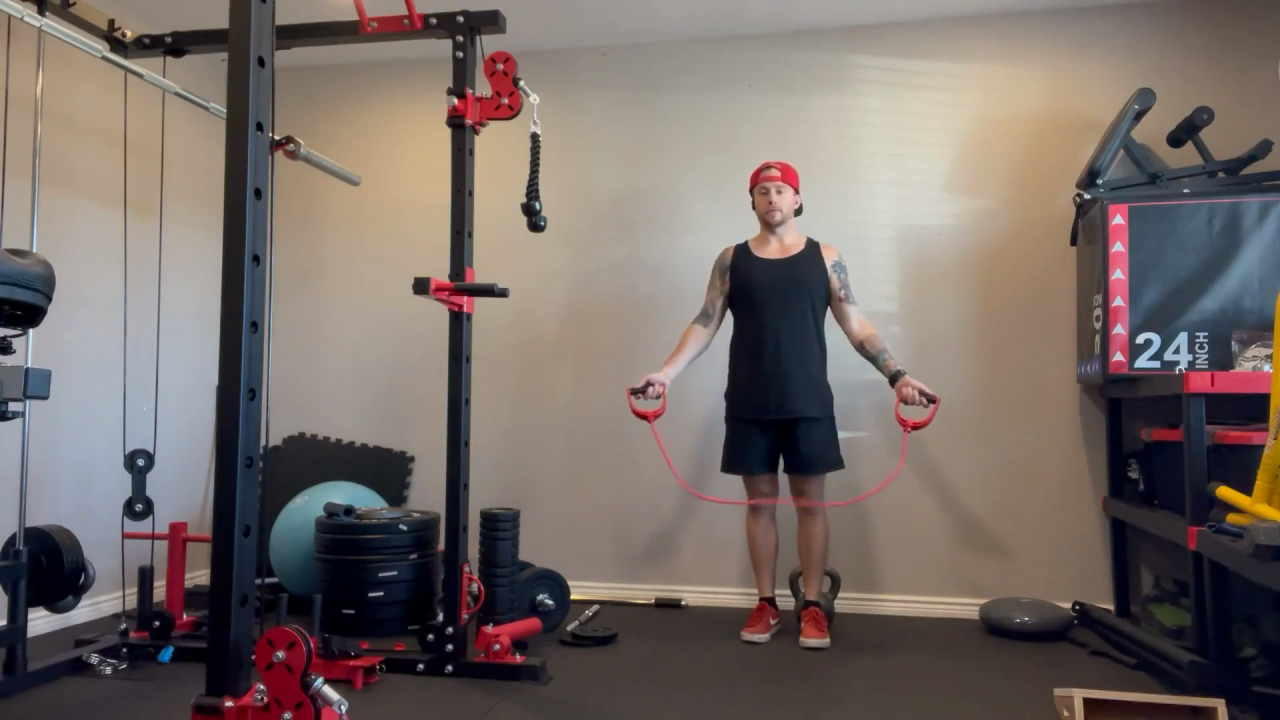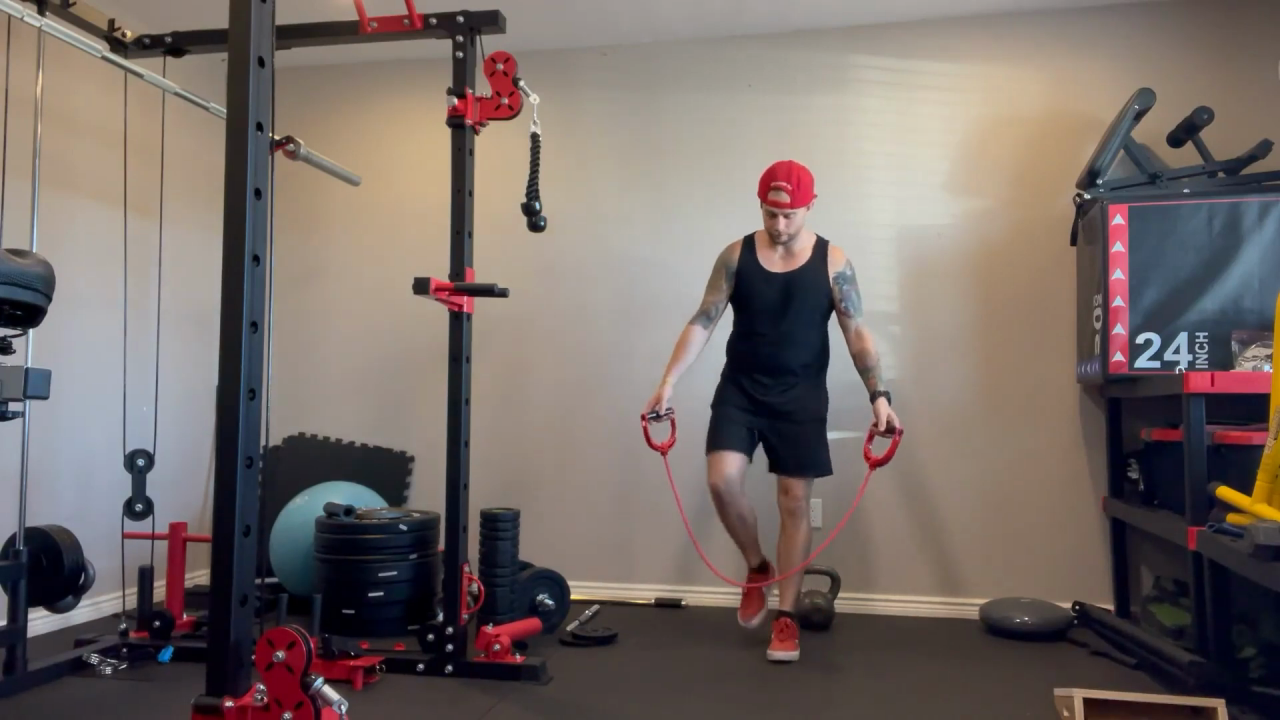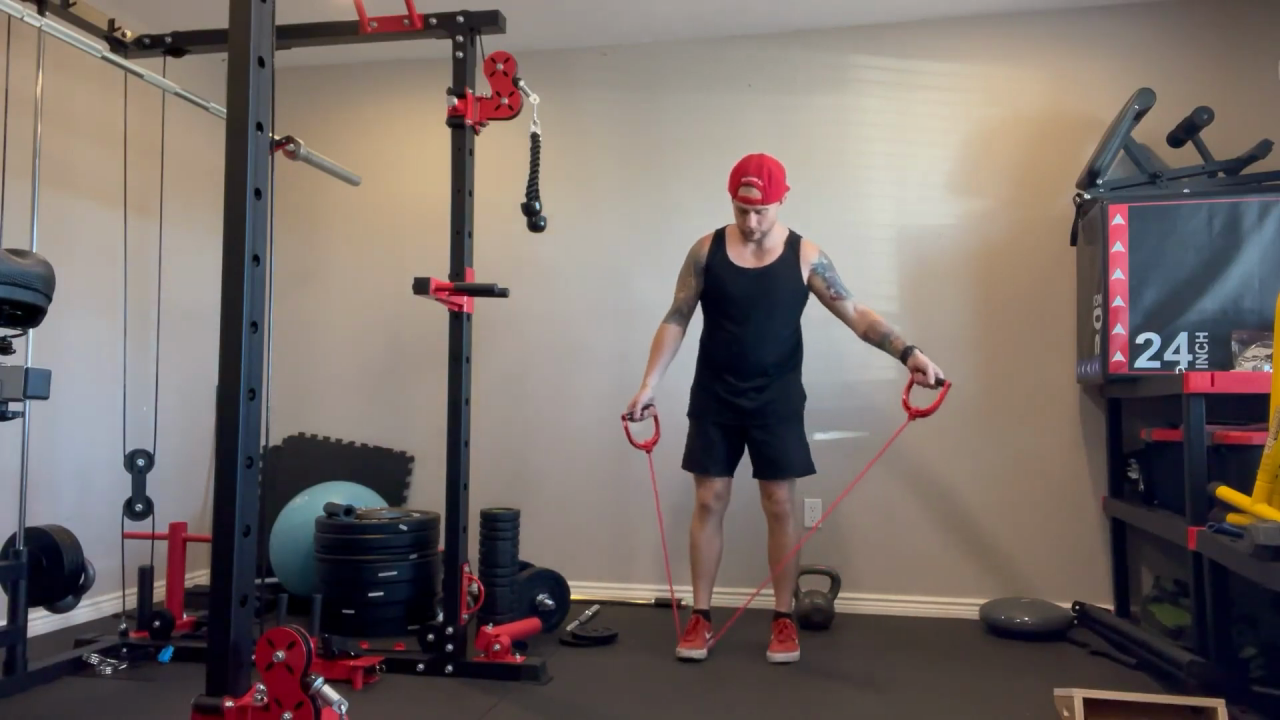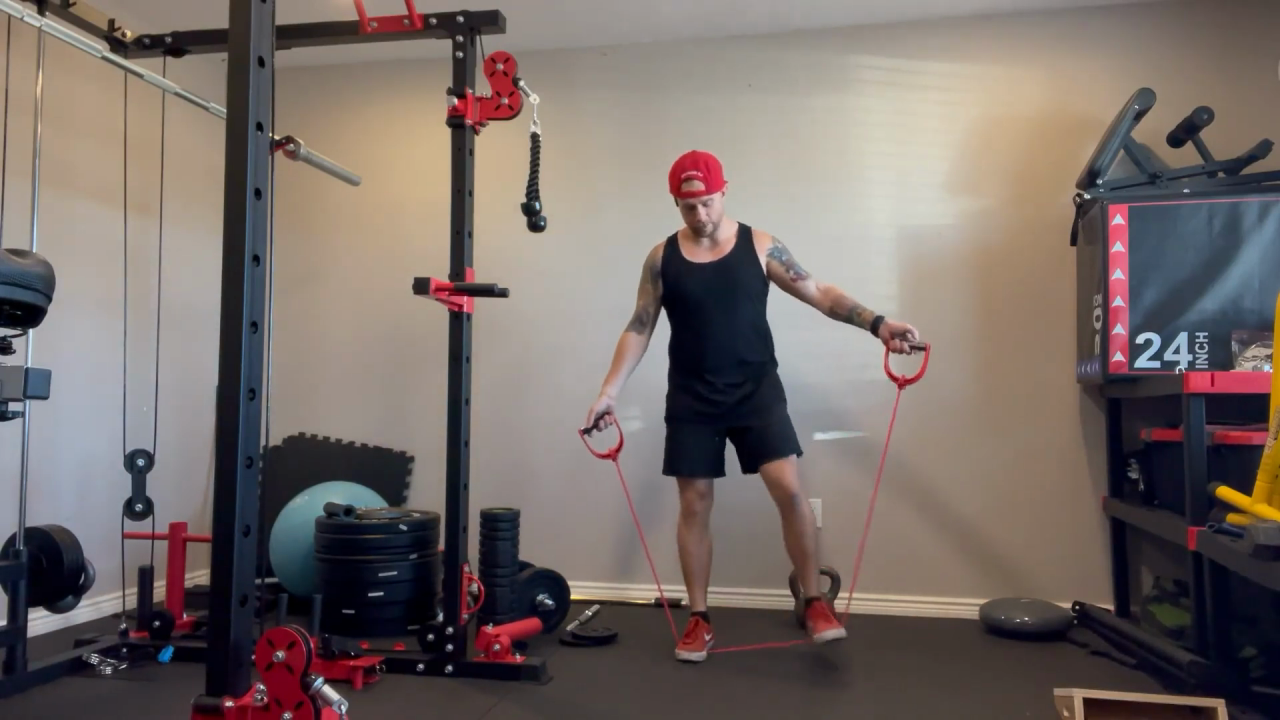
dt=1s
person 1, frame 1
left shoulder: (825, 257)
right shoulder: (731, 259)
left elbow: (856, 325)
right elbow: (705, 323)
left wrist: (897, 375)
right wrist: (666, 372)
left hip: (808, 402)
right hip: (749, 404)
left knee: (810, 501)
right knee: (760, 501)
left ankle: (812, 607)
right ankle: (766, 604)
person 1, frame 2
left shoulder: (833, 262)
right shoulder: (736, 255)
left elbow: (857, 333)
right elbow: (702, 322)
left wrist: (879, 395)
right wrist: (668, 381)
left hip: (802, 397)
right hip: (740, 389)
left knee: (794, 502)
right knee: (722, 478)
left ankle: (786, 617)
right ankle: (757, 568)
person 1, frame 3
left shoulder: (806, 256)
right shoulder: (706, 251)
left elbow: (855, 313)
right elbow: (676, 320)
left wrist: (909, 353)
right wrist: (648, 384)
left hip: (777, 398)
right hip: (714, 396)
left knee: (779, 505)
right knee: (709, 502)
left ankle: (783, 618)
right ankle: (700, 616)
person 1, frame 4
left shoulder: (760, 246)
right shoulder: (662, 258)
left elbow: (817, 292)
right elbow: (639, 329)
left wrist: (877, 323)
right wrist: (608, 393)
left hip: (756, 386)
right hip: (691, 397)
left knee: (788, 487)
right knee: (694, 504)
left ankle: (815, 601)
right ankle: (699, 619)
